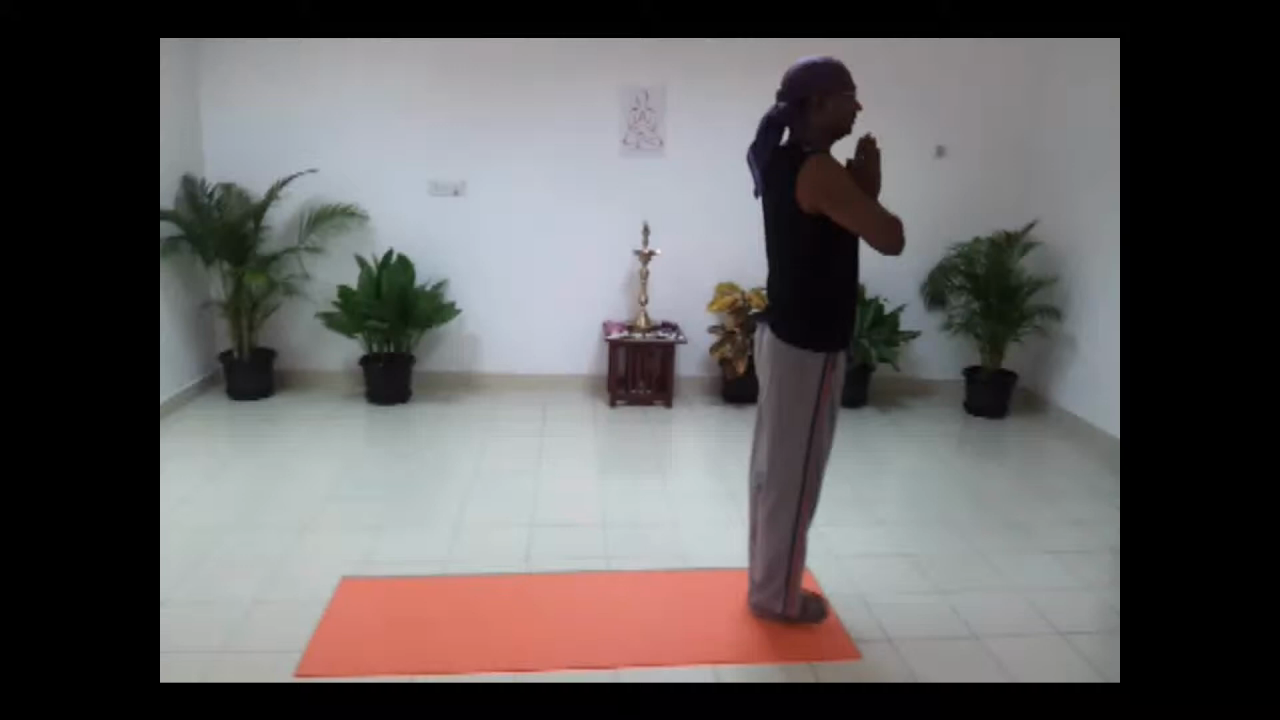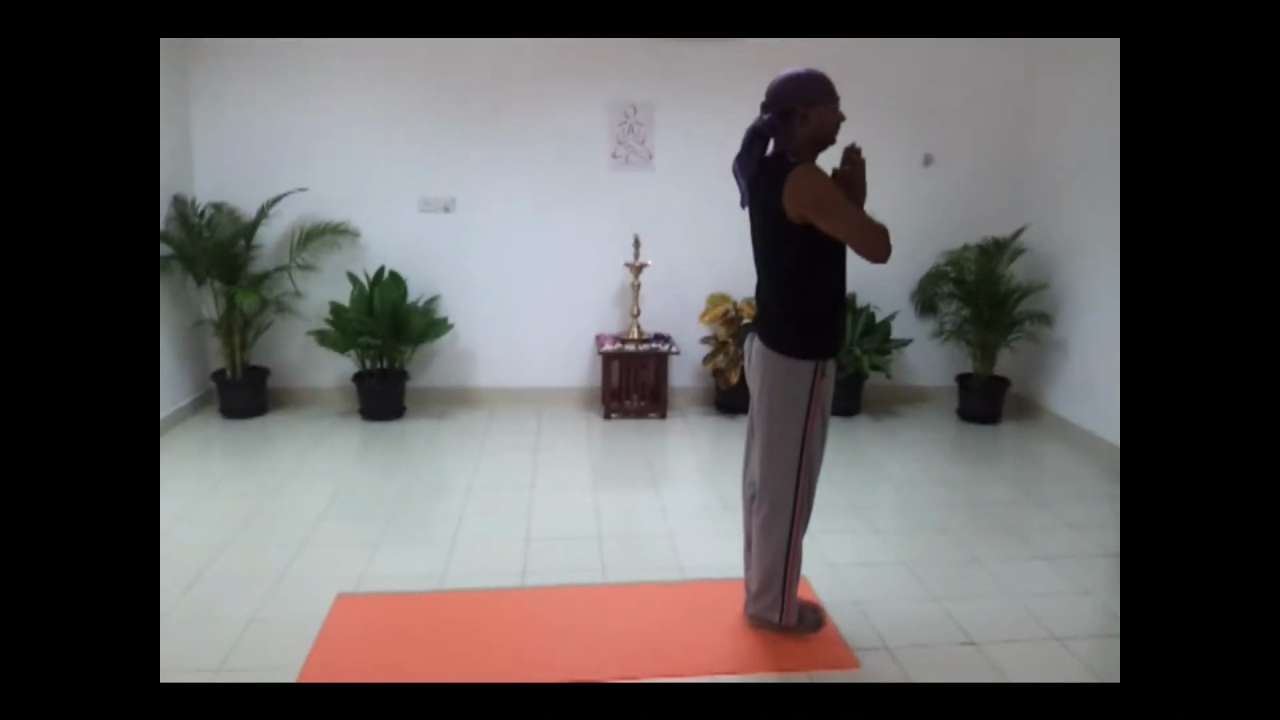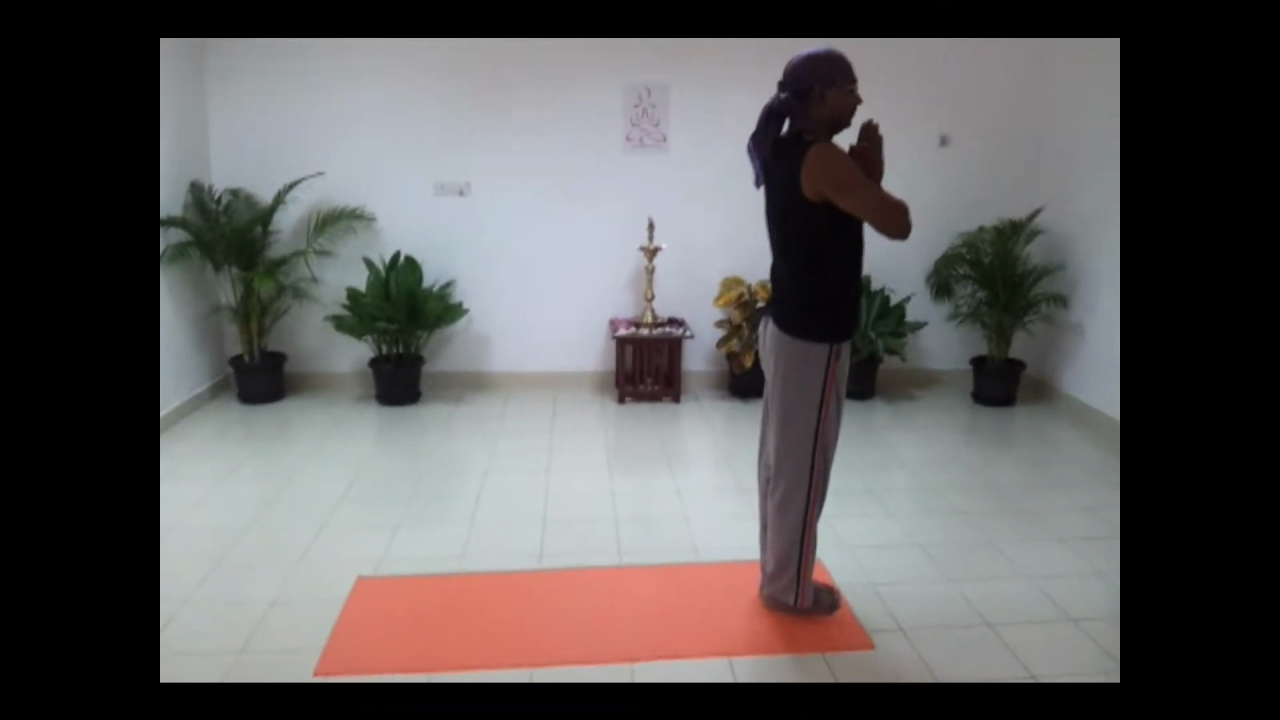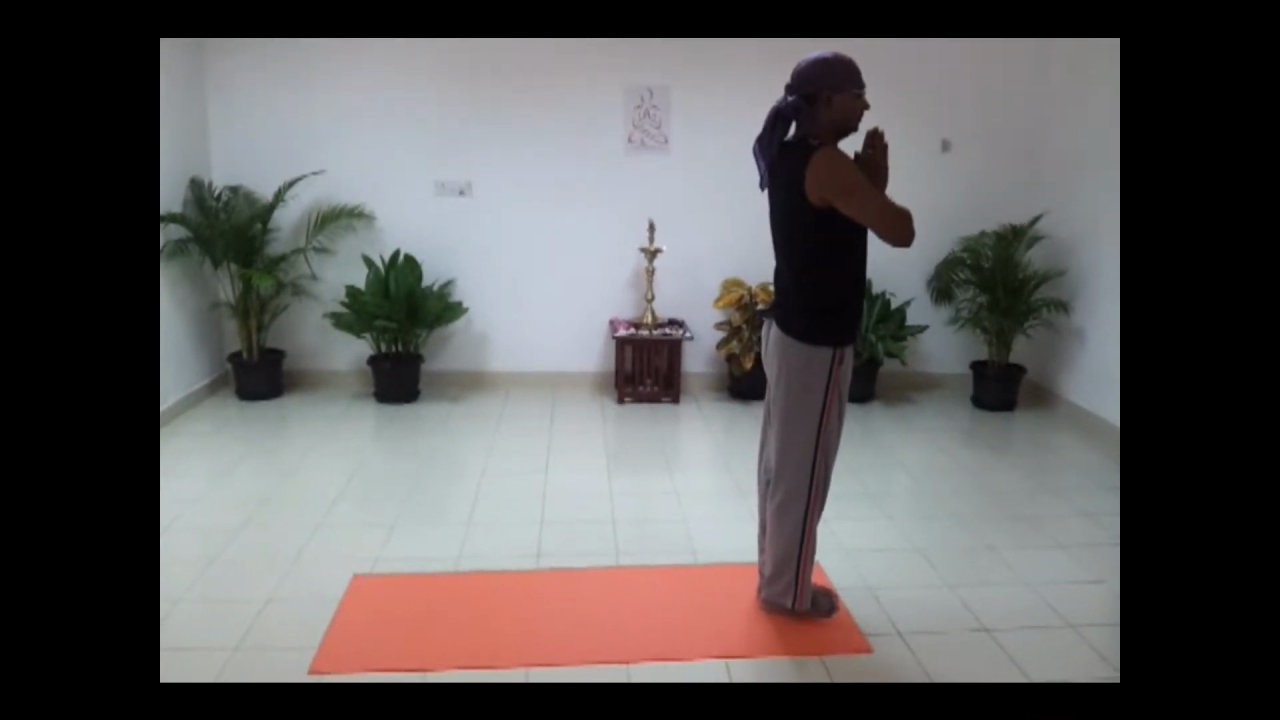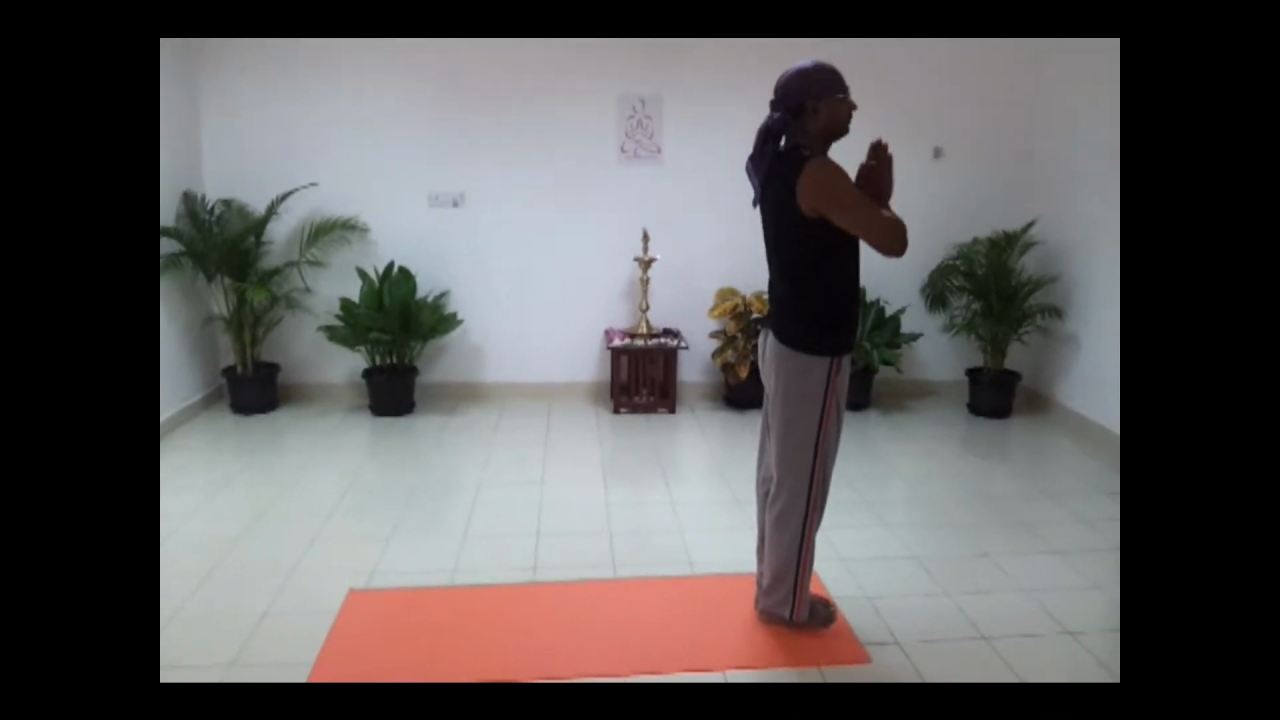
dt=1s
person 1, frame 1
left shoulder: (785, 162)
right shoulder: (819, 172)
left elbow: (834, 227)
right elbow: (890, 238)
left wrist: (859, 188)
right wrist: (868, 188)
left hip: (784, 335)
right hip: (809, 346)
left knee: (775, 467)
right knee: (793, 474)
left ankle: (768, 579)
right ankle: (777, 596)
person 1, frame 2
left shoulder: (771, 173)
right shoulder: (804, 181)
left elbow: (824, 235)
right elbow: (877, 246)
left wrist: (845, 197)
right wrist: (855, 196)
left hip: (772, 344)
right hip: (799, 355)
left knee: (768, 477)
right knee: (787, 484)
left ankle: (764, 589)
right ankle: (774, 605)
person 1, frame 3
left shoulder: (786, 154)
right shoulder: (822, 159)
left elbow: (838, 216)
right elbow: (897, 223)
left wrist: (862, 175)
right wrist: (871, 175)
left hip: (787, 327)
right hip: (813, 338)
left knee: (783, 460)
right knee: (802, 466)
left ankle: (780, 572)
right ankle: (790, 588)
person 1, frame 4
left shoulder: (791, 157)
right shoulder: (827, 165)
left elbow: (842, 220)
right elbow: (901, 230)
left wrist: (867, 181)
right wrist: (876, 181)
left hip: (789, 331)
right hip: (817, 342)
left knee: (782, 463)
right knee: (802, 470)
left ankle: (777, 574)
right ankle: (787, 591)
person 1, frame 5
left shoulder: (783, 166)
right shoulder: (818, 175)
right elbow: (893, 242)
left wrist: (867, 196)
right wrist: (880, 199)
left hip: (785, 342)
right hip: (813, 353)
left knee: (780, 474)
right knee: (800, 482)
left ankle: (775, 586)
right ankle: (784, 601)
